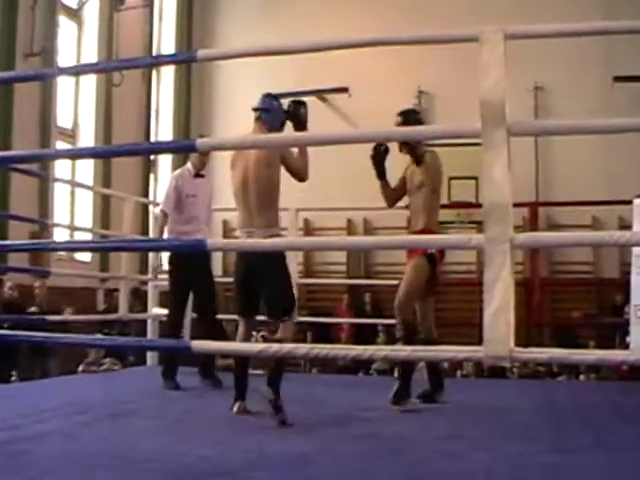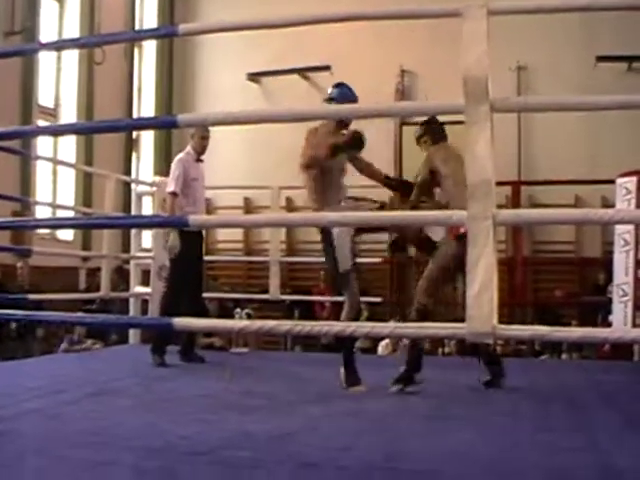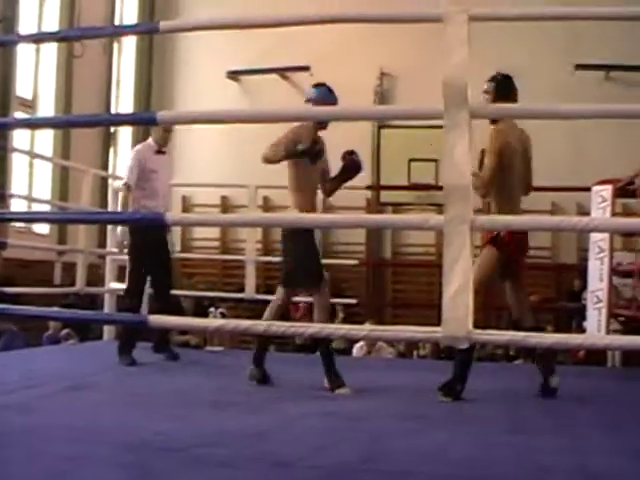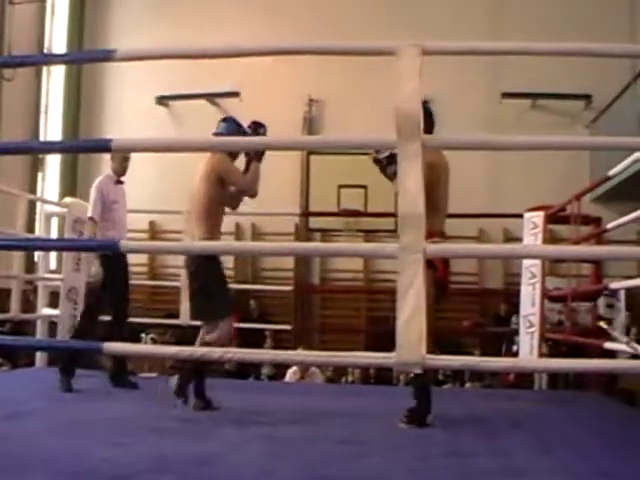
dt=1s
person 1, frame 1
left shoulder: (237, 151)
right shoulder: (274, 145)
right elbow: (302, 174)
right wrist: (301, 134)
right hip: (268, 243)
left knee: (245, 322)
right knee: (286, 320)
left ankle: (239, 399)
right ankle: (274, 386)
person 1, frame 2
left shoulder: (339, 140)
right shoulder: (315, 135)
left elbow: (364, 166)
right elbow: (306, 164)
left wrist: (393, 182)
right wrist: (335, 146)
left hip: (345, 212)
right knee: (352, 297)
right ankle: (349, 370)
person 1, frame 3
left shoulder: (319, 143)
right shoulder: (298, 134)
left elbow: (327, 188)
right elbow: (268, 155)
left wrist: (345, 172)
right wrist: (298, 153)
left hip: (304, 227)
right hip: (299, 227)
left knee: (285, 293)
right knee: (322, 296)
left ankle: (257, 364)
right ankle: (331, 375)
person 1, frame 4
left shoulder: (211, 167)
right shoulder: (219, 162)
left elbow: (234, 201)
right elbow: (251, 190)
left wrist: (250, 160)
right wrist: (256, 158)
left hip: (196, 253)
right hip: (205, 254)
left knee: (211, 324)
right knee: (225, 327)
left ankle: (199, 394)
right ankle: (183, 376)
person 2, frame 1
left shoulder: (429, 158)
right shoulder: (410, 166)
left elbow: (434, 185)
right elbow: (390, 200)
left wrist: (417, 156)
right wrist: (380, 170)
left hip: (428, 243)
left knee: (402, 305)
right knee: (424, 318)
left ankle: (403, 381)
right ankle: (436, 385)
person 2, frame 2
left shoulder: (433, 153)
right shoulder: (455, 156)
left elbow: (417, 197)
left hip: (464, 228)
left knee: (424, 291)
left ankle: (411, 366)
right ankle: (495, 369)
person 2, frame 3
left shoulder: (498, 134)
right shoulder: (522, 136)
left elbow: (483, 186)
left wrist: (468, 169)
left hip: (502, 232)
right hip: (517, 228)
right knee: (519, 306)
left ankle: (457, 381)
right ankle: (549, 376)
person 2, frame 4
left shoulder: (425, 157)
right shoulder: (435, 157)
left wrist: (391, 170)
right wrist: (393, 170)
left hip: (428, 247)
right hip: (432, 246)
left ankle: (420, 408)
right ankle: (421, 403)
person 3, frame 1
left shoulder: (206, 183)
right shoulder: (178, 178)
right elbow: (164, 215)
right wrist: (157, 251)
left hip: (201, 251)
right hip: (181, 251)
left knee: (207, 309)
right knee: (176, 312)
left ankle: (207, 368)
right ankle: (168, 373)
person 3, frame 2
left shoulder: (199, 166)
right shoulder: (181, 161)
right elbow: (171, 197)
right wrist: (172, 233)
left hip: (196, 232)
right hip: (183, 232)
left knee: (194, 291)
right knee: (175, 289)
left ankle: (188, 348)
right ankle: (158, 348)
person 3, frame 3
left shoulder: (166, 160)
right shoulder: (140, 153)
right elbow: (127, 189)
left wrist: (170, 229)
right wrist: (124, 225)
left hip: (159, 226)
right hip: (141, 225)
left knee: (164, 284)
right knee: (136, 286)
left ankle: (162, 341)
right ankle: (125, 347)
person 3, frame 4
left shoulder: (121, 188)
right shoulder: (101, 185)
right elbow: (92, 224)
right wrist: (95, 261)
left hip: (119, 256)
right hip: (105, 256)
left knee: (120, 314)
right knee: (91, 313)
left ankle: (118, 372)
right ankle: (66, 371)
